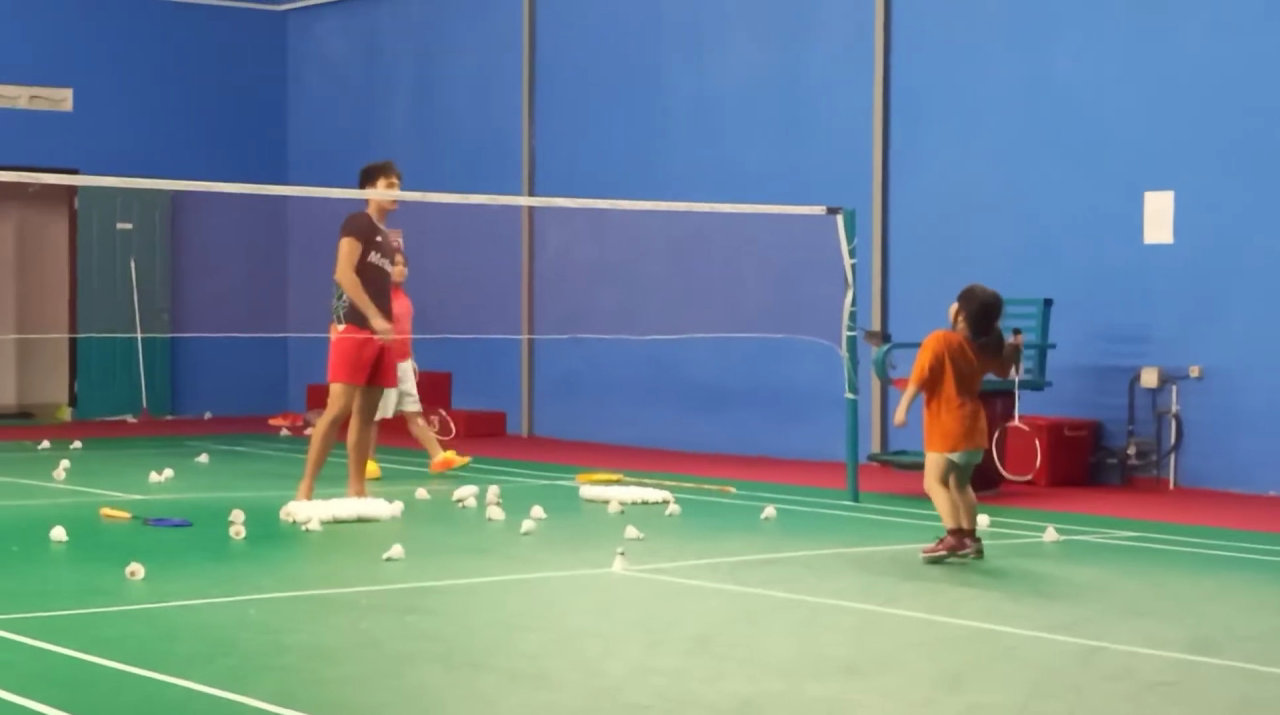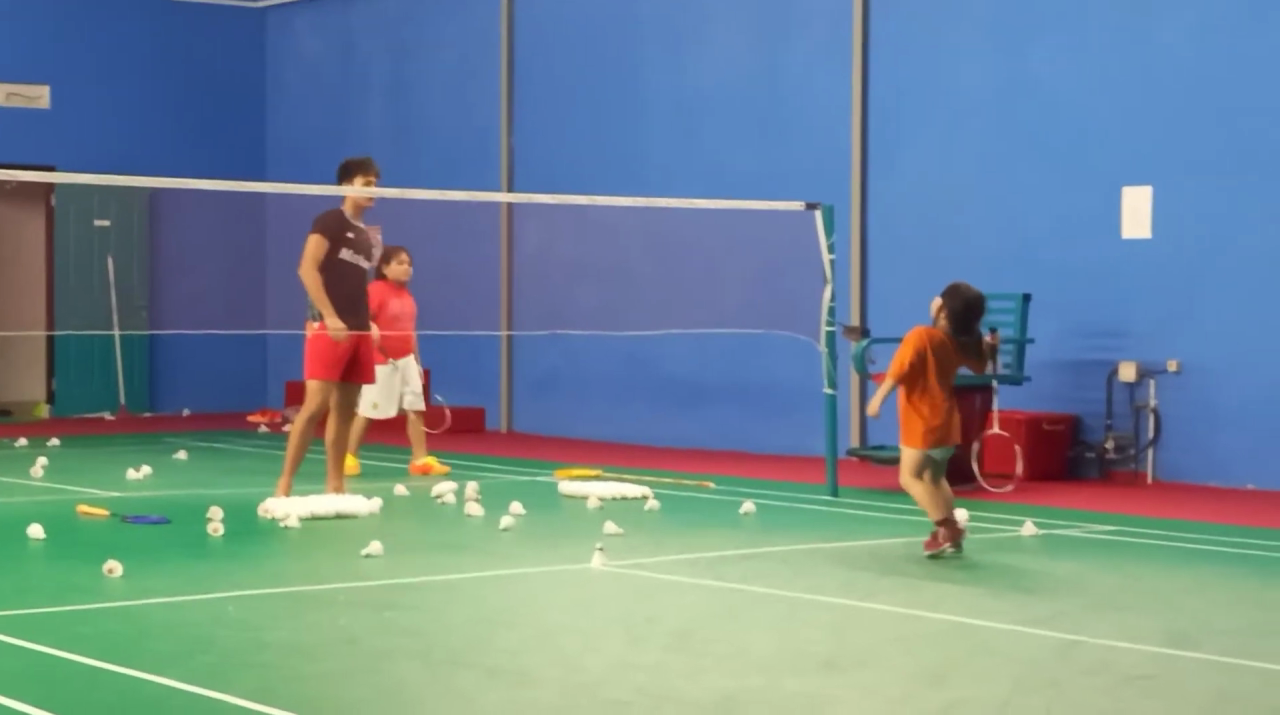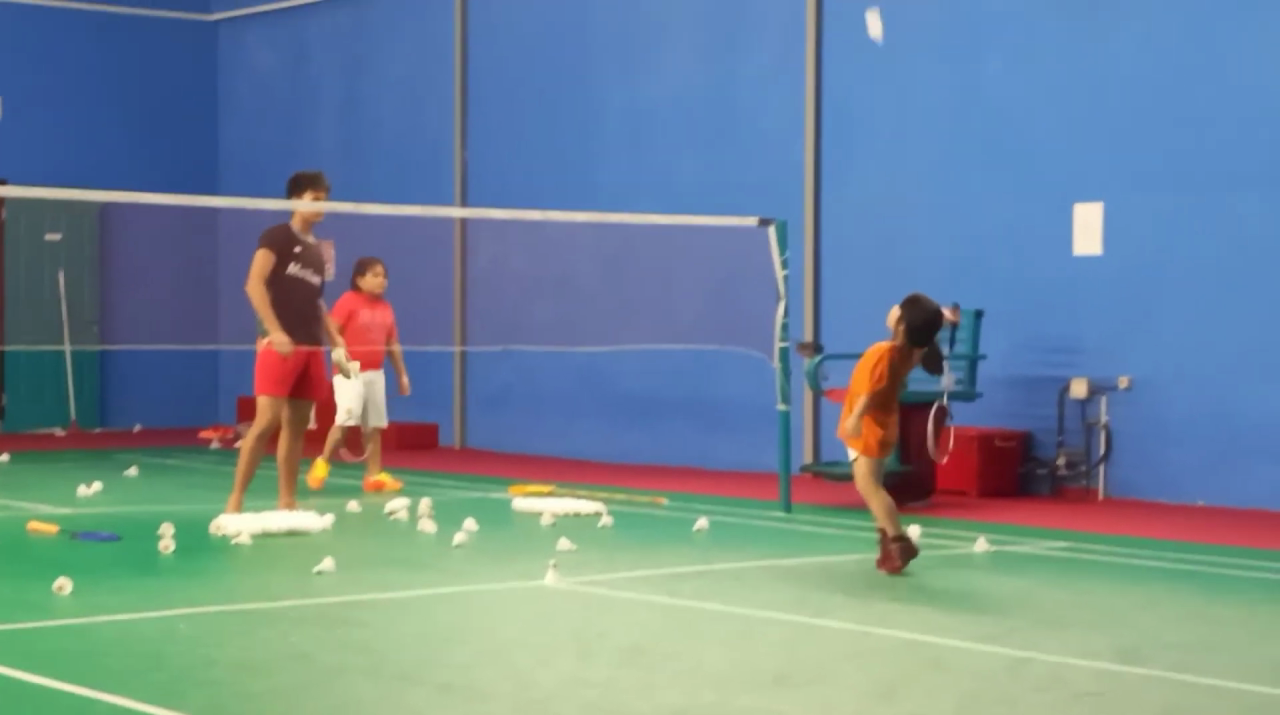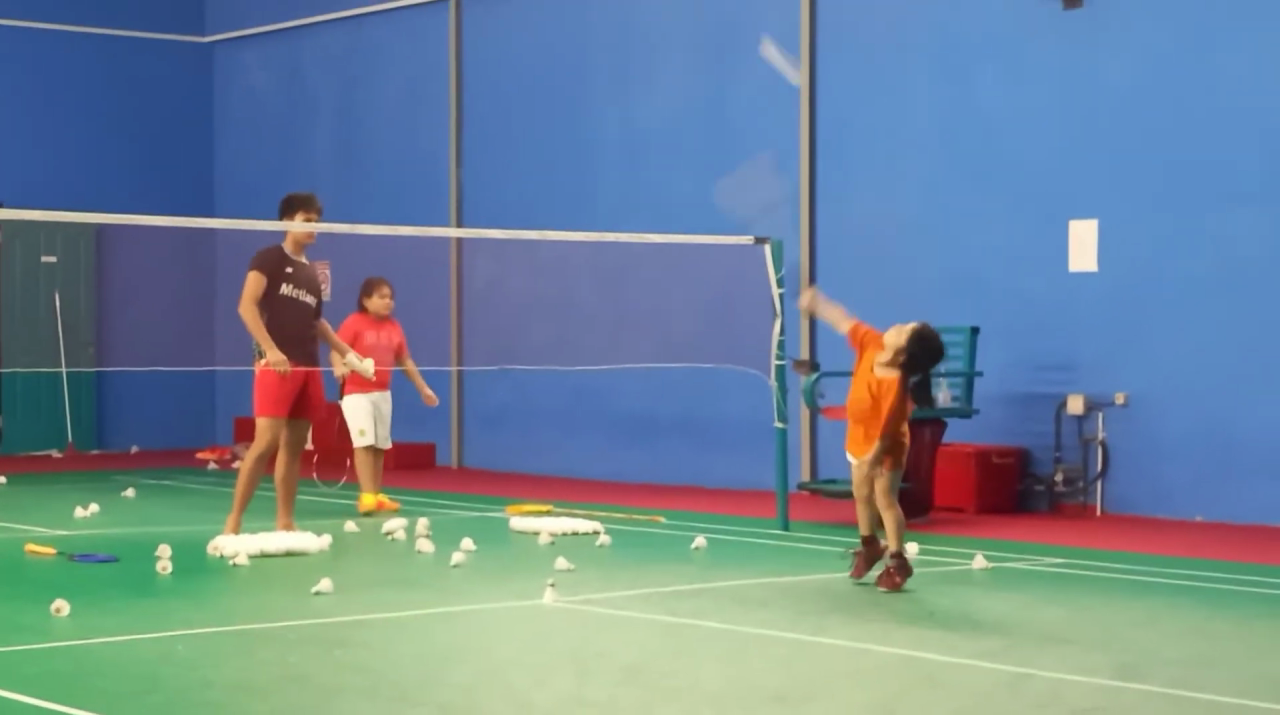
dt=0.2s
person 1, frame 1
left shoulder: (388, 240)
right shoulder: (357, 224)
right elbow: (344, 273)
right wrist: (375, 318)
left hip: (379, 334)
right hip: (353, 329)
left knee: (366, 413)
right knee: (338, 409)
left ankle: (356, 488)
right ankle: (306, 487)
person 1, frame 2
left shoulder: (365, 237)
right shoulder: (329, 221)
right elbow: (307, 269)
left wrist: (368, 325)
right wrist: (329, 317)
left hip: (358, 331)
right hip: (328, 329)
left knee: (344, 409)
right knee: (315, 406)
left ankle: (335, 485)
right ankle: (284, 483)
person 1, frame 3
left shoulder: (317, 252)
right shoulder: (276, 237)
right elbow: (254, 284)
left wrist: (337, 343)
right wrist: (276, 332)
left hip: (311, 347)
right hip: (278, 346)
left knee: (296, 425)
right knee: (265, 422)
left ankle: (287, 501)
right ankle: (235, 499)
person 1, frame 4
left shoulder: (312, 273)
right shoulder: (268, 258)
right elbow: (246, 306)
left wrist: (346, 351)
right wrist: (270, 350)
left hip: (308, 366)
right hip: (276, 363)
left knee: (294, 446)
right knee: (266, 442)
left ankle: (285, 521)
right ankle: (234, 520)
person 2, frame 1
left shoulder: (939, 340)
right shoulder: (985, 348)
left elbow: (920, 376)
right elbow: (1004, 370)
left wrist: (904, 406)
right wrist: (1014, 349)
left hip: (946, 427)
right hip: (972, 427)
left knee: (934, 482)
right knee: (959, 484)
left ankle: (954, 536)
right ankle: (969, 537)
person 2, frame 2
left shoulder: (920, 336)
right shoulder: (960, 345)
left elbow: (900, 370)
right elbow: (980, 366)
left wrist: (878, 398)
right wrist: (989, 346)
left hip: (922, 421)
right hip: (944, 421)
left knee: (910, 477)
right knee: (934, 477)
left ankle: (946, 527)
right ankle: (947, 528)
person 2, frame 3
left shoulder: (888, 349)
right shoulder: (908, 349)
left elbow: (870, 389)
left wrist: (854, 418)
right wrist: (940, 319)
left hip: (872, 429)
right hip: (871, 428)
left knee: (870, 487)
right knee: (866, 485)
left ankle: (898, 544)
right ankle: (892, 541)
person 2, frame 4
left shoulder: (896, 385)
right shoulder: (873, 344)
left elbow: (886, 426)
right elbow: (846, 323)
left wrist: (873, 458)
right wrist: (817, 303)
left hip: (886, 446)
right hip: (860, 440)
left knee: (885, 500)
right knee: (862, 495)
left ankle: (897, 563)
right ankle: (868, 547)
person 3, frame 1
left shoulder: (402, 295)
left wrist: (411, 361)
left hip: (403, 363)
left knee: (414, 413)
right knee: (374, 413)
left ankle: (440, 457)
person 3, frame 2
left shoulder: (408, 296)
right shoulder: (376, 290)
left wrist: (417, 362)
left hip: (406, 361)
right hip: (382, 363)
left knee: (415, 410)
right knee: (369, 410)
left ankle: (420, 460)
right ankle: (350, 456)
person 3, frame 3
left shoulder: (386, 308)
right shoulder: (349, 300)
left elbow: (393, 344)
left wrist: (402, 374)
left hip: (376, 374)
right hip: (349, 373)
left knee: (376, 425)
right knee: (346, 420)
left ankle: (375, 476)
right ankle: (322, 463)
person 3, frame 4
left shoulder: (394, 327)
right shoulder: (354, 322)
left elbow: (406, 361)
right elbow: (336, 351)
left wrist: (424, 388)
right wrist: (340, 367)
left hip: (382, 394)
right hip: (356, 393)
left knee: (379, 446)
right knee: (364, 443)
left ankle: (376, 495)
right ankle: (367, 496)
